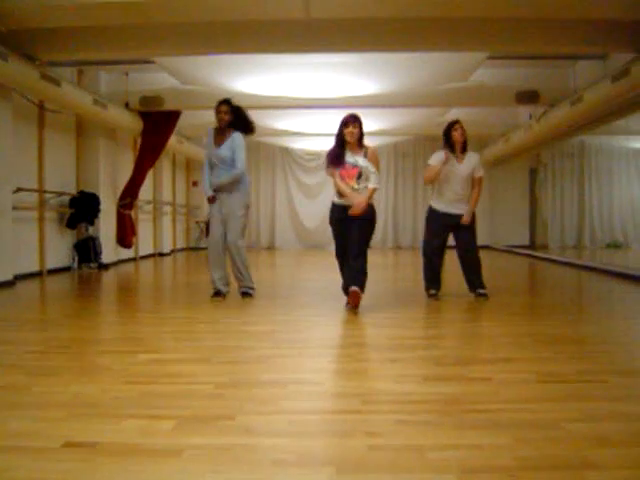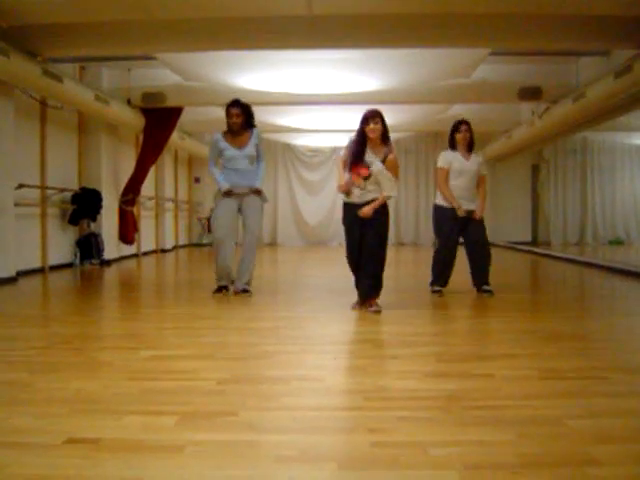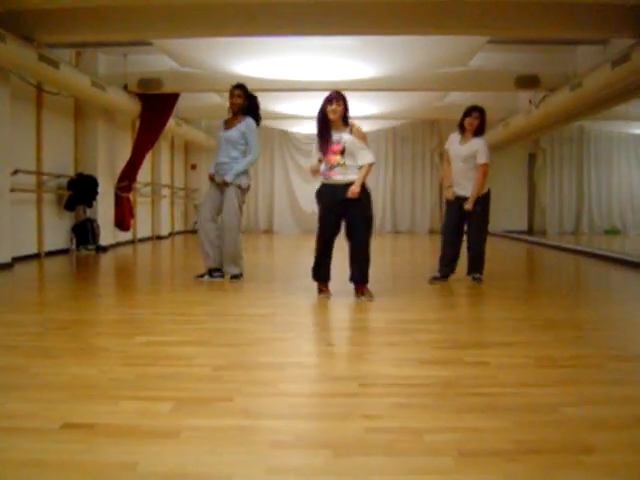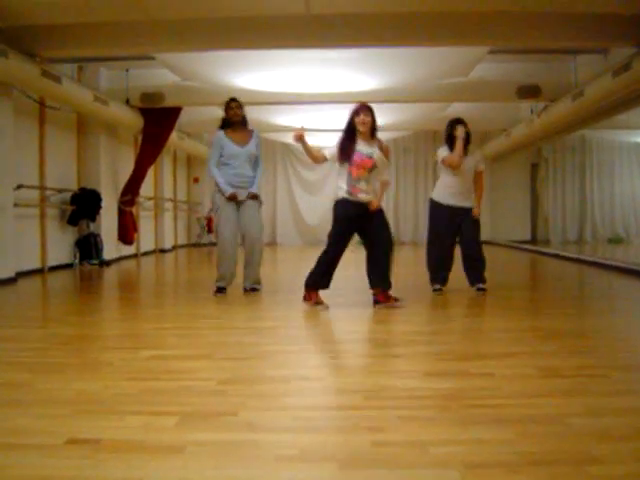
dt=1s
person 1, frame 1
left shoulder: (369, 153)
right shoulder: (336, 153)
left elbow: (374, 184)
right elbow: (337, 181)
left wrist: (361, 201)
right wrist: (353, 197)
left hip: (363, 209)
right hip: (339, 209)
left knee: (357, 249)
right knee: (342, 252)
left ankle: (356, 288)
right ankle: (350, 291)
person 1, frame 2
left shoulder: (389, 157)
right shoulder: (354, 146)
left elbow: (389, 192)
right elbow: (343, 162)
left wrist: (371, 208)
right wrist: (342, 179)
left hip: (375, 209)
right hip: (351, 207)
left knee: (373, 252)
right knee: (355, 253)
left ankle: (371, 296)
right ankle: (363, 293)
person 1, frame 3
left shoulder: (354, 131)
right shoulder: (323, 132)
left elbow: (368, 160)
left wrist: (358, 184)
right wrist: (316, 167)
left hip: (354, 189)
right hip: (329, 190)
left knee: (360, 236)
right knee: (325, 236)
left ankle: (360, 284)
right ankle: (321, 282)
person 1, frame 4
left shoulder: (381, 147)
right shoulder: (346, 143)
left elbow: (385, 178)
right elbow: (319, 158)
left wrist: (379, 198)
right wrist: (303, 142)
left hip: (371, 207)
right hip: (347, 205)
left knee: (384, 246)
right knee: (334, 248)
left ankle: (380, 293)
right ankle: (312, 291)
person 2, frame 1
left shoulder: (236, 137)
right shoulder: (211, 135)
left elbow: (241, 169)
right elbow: (207, 165)
left wrist: (218, 184)
right wrist: (208, 190)
left hip: (236, 193)
right hip: (218, 195)
left knee: (234, 240)
right knee: (215, 240)
left ankle: (246, 285)
right ankle: (220, 286)
person 2, frame 2
left shoulder: (255, 135)
right shoulder: (218, 139)
left elbow: (261, 161)
right elbow: (212, 164)
left wrist: (258, 183)
right wrist: (221, 184)
left hip: (251, 192)
right hip: (228, 192)
left knee: (253, 235)
right knee: (222, 234)
left ankle: (242, 283)
right ankle: (224, 281)
person 2, frame 3
left shoulder: (248, 123)
right shoulder: (224, 123)
left elbow: (253, 154)
left wrist: (231, 174)
right wrist: (212, 169)
left hip: (236, 179)
right hip: (218, 178)
left knee: (230, 223)
right knee: (205, 219)
left ankle: (235, 270)
right ankle: (215, 268)
person 2, frame 4
left shoulder: (254, 136)
right shoulder: (220, 135)
left elbow: (259, 165)
right elbow: (212, 165)
left wrist: (255, 188)
right wrist: (225, 188)
left hip: (248, 193)
right hip: (226, 192)
left knee: (254, 237)
right knee: (226, 239)
left ankle: (252, 282)
right ankle: (222, 282)
person 3, frame 1
left shoulder: (474, 158)
right shoulder: (439, 156)
left elbow: (477, 187)
right elbow: (427, 179)
left wrist: (469, 212)
right wrist: (443, 162)
left hip: (464, 213)
right hip: (438, 211)
left knee: (469, 251)
right knee: (433, 250)
left ankle: (477, 286)
right ankle: (432, 287)
person 3, frame 2
left shoulder: (478, 159)
right shoulder: (446, 155)
left elbow: (481, 186)
right elbow: (441, 184)
left wrist: (480, 208)
right wrist: (457, 206)
left hip: (471, 210)
right hip: (447, 209)
left knee: (481, 247)
right knee: (447, 247)
left ankle: (482, 283)
right ankle: (437, 283)
person 3, frame 3
left shoulder: (480, 144)
right shoulder: (453, 138)
left elbow: (481, 174)
right elbow: (446, 164)
left wrist: (471, 200)
right wrist: (447, 187)
left hip: (477, 196)
right hip: (454, 195)
left knee: (476, 235)
right knee: (450, 233)
left ankle: (476, 271)
right ankle: (444, 270)
person 3, frame 4
left shoulder: (475, 155)
right shoulder: (444, 152)
left elbow: (478, 182)
right elbow: (455, 163)
left wrist: (477, 205)
right wrist: (458, 137)
left hip: (466, 207)
right hip: (442, 205)
left knee: (472, 244)
right knee: (440, 245)
left ankle: (478, 280)
right ankle: (438, 281)
